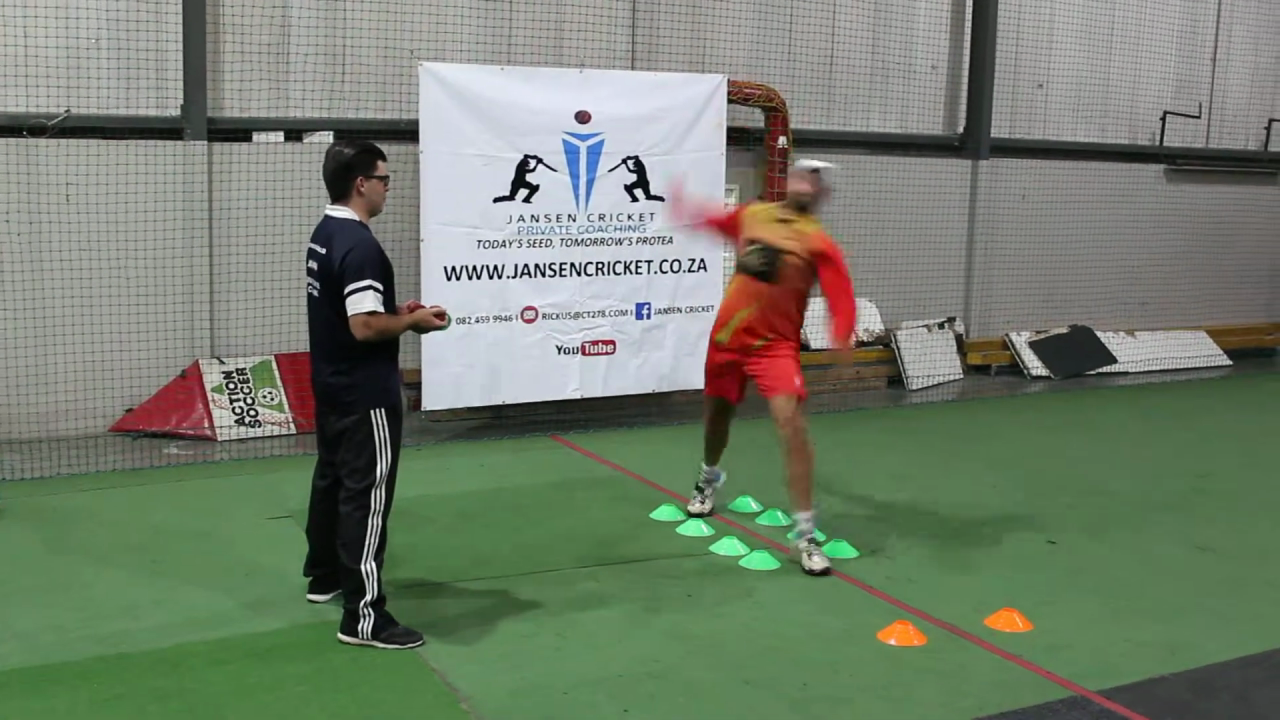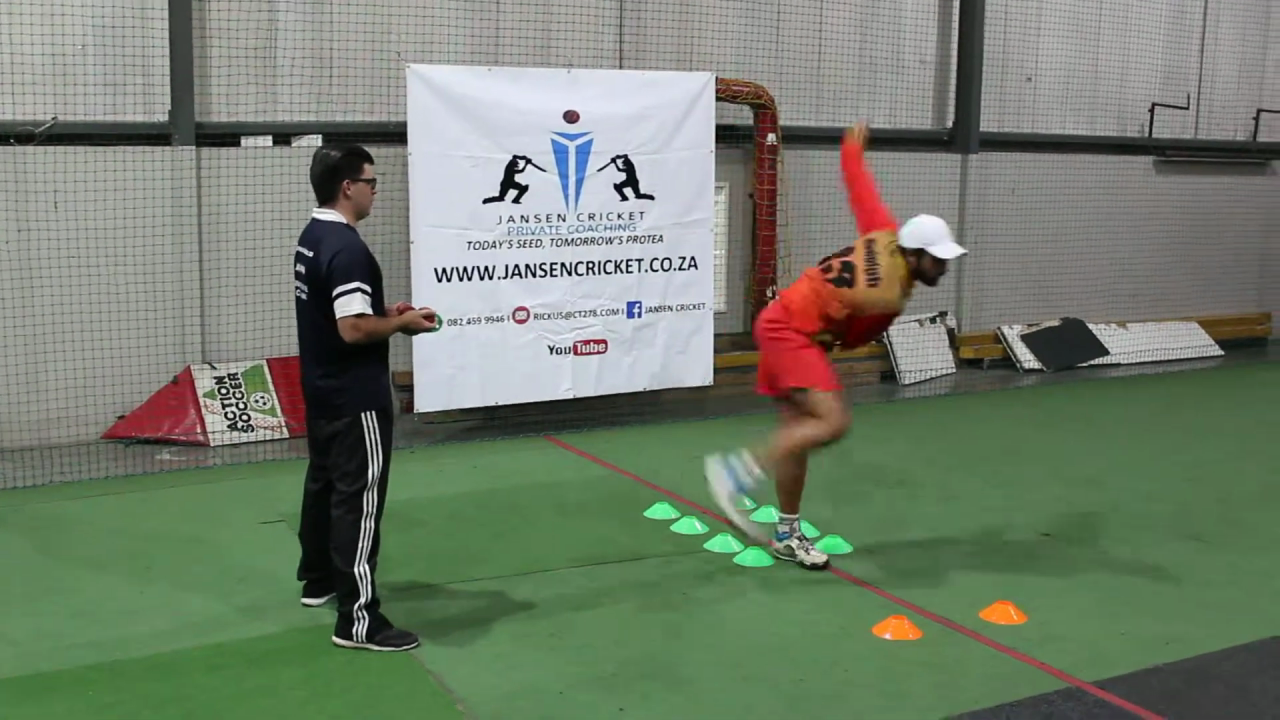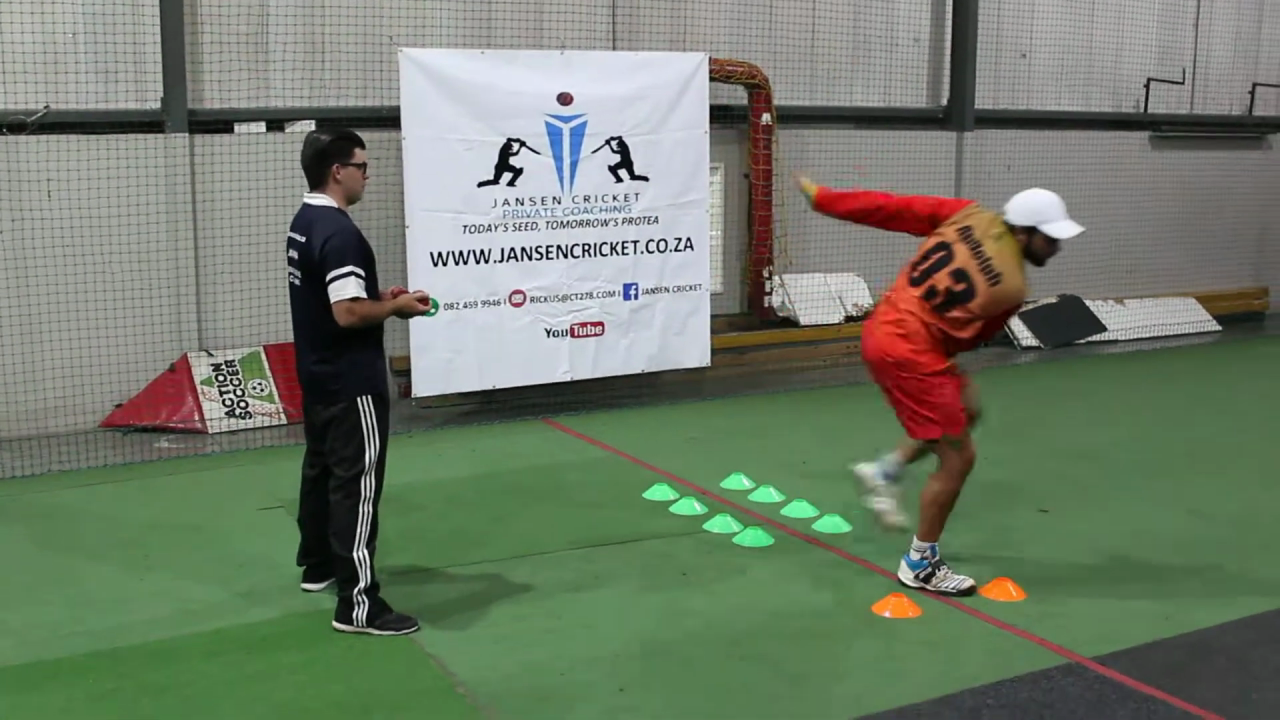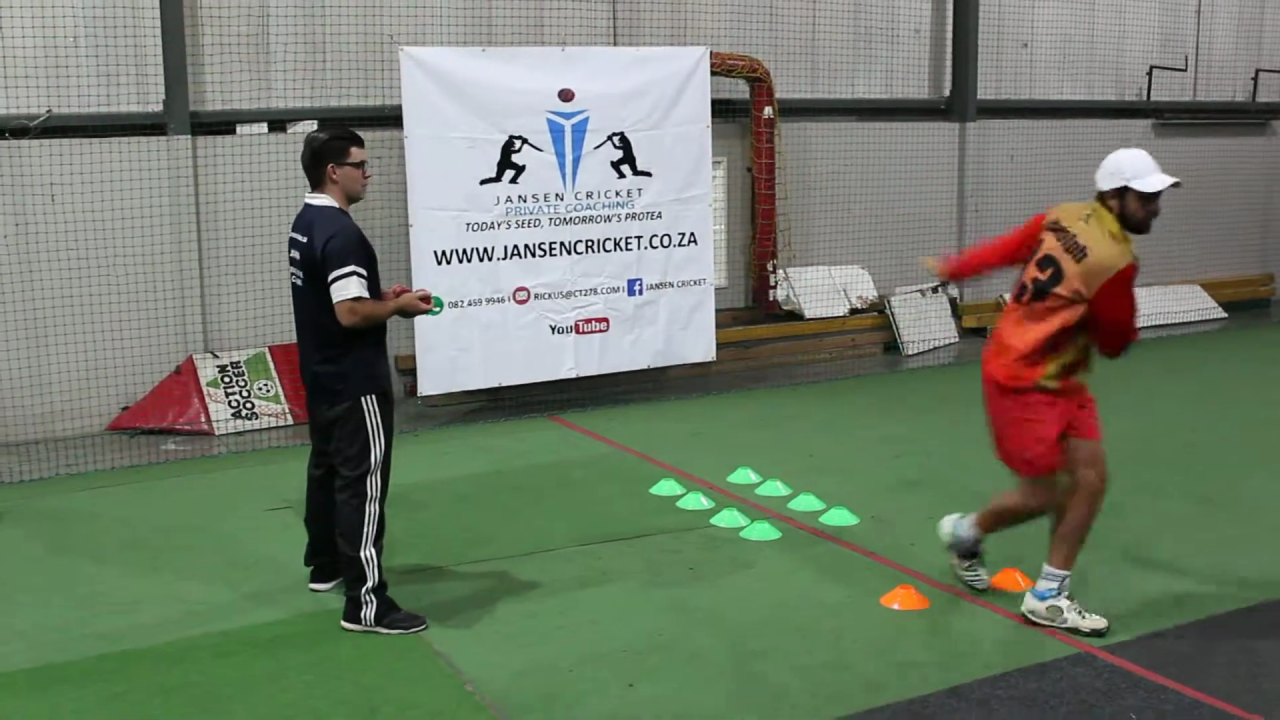
dt=0.4s
person 1, frame 1
left shoulder: (324, 233)
right shoulder: (360, 246)
right elbow: (364, 327)
left wrist: (394, 309)
right wrist: (413, 321)
left hip: (332, 385)
right hip: (364, 394)
left knee: (332, 479)
right knee: (366, 497)
left ankle: (324, 575)
right ankle: (363, 616)
person 1, frame 2
left shoulder: (312, 236)
right shoulder: (347, 248)
right elbow: (353, 328)
left wrist: (384, 311)
right wrist: (401, 323)
left hip: (322, 389)
right hip: (355, 398)
left knee: (324, 482)
right knee: (358, 500)
left ankle: (318, 579)
right ankle: (358, 618)
person 1, frame 3
left shoulder: (304, 222)
right shoulder: (339, 233)
right elbow: (347, 313)
left wrist: (377, 294)
right wrist: (396, 307)
left hip: (318, 374)
right hip: (350, 382)
left knee: (321, 468)
right knee: (356, 484)
left ankle: (317, 564)
right ankle: (357, 603)
person 1, frame 4
left shoulder: (305, 222)
right shoulder: (341, 233)
right elbow: (351, 313)
left wrist: (379, 294)
right wrist: (400, 306)
left hip: (321, 374)
right hip: (354, 382)
left knee: (327, 468)
right knee: (361, 484)
left ankle: (324, 564)
right ankle: (365, 601)
person 2, frame 1
left shoulder: (821, 243)
right shoulder: (755, 214)
left elbow: (840, 292)
right elbow: (721, 222)
left wrist: (844, 334)
right wrist: (687, 213)
left hip: (774, 347)
right hip: (729, 339)
left knee: (793, 430)
right knee: (716, 417)
left ankle: (806, 534)
right ankle: (709, 477)
person 2, frame 2
left shoulder: (889, 235)
right shoulder: (887, 302)
left elbow: (860, 186)
right elbow: (853, 338)
left wrist: (853, 147)
left hip: (783, 322)
right hip: (790, 333)
left knee: (797, 428)
right knee: (833, 422)
left ankle: (786, 533)
right ankle: (737, 472)
person 2, frame 3
left shoulder: (967, 215)
right shoulder: (1012, 287)
left elbow: (889, 207)
right elbow: (976, 335)
left wrist: (823, 196)
left hip: (886, 330)
right hip: (910, 355)
left knee: (966, 408)
right knee: (958, 458)
left ankle: (883, 472)
right ankle: (919, 563)
person 2, frame 4
left shoulder: (1067, 218)
right shoulder: (1115, 263)
left elbow: (1001, 248)
right elbow: (1116, 343)
left wrist: (948, 269)
left hip: (1058, 378)
right hip: (1023, 378)
left knee: (1093, 477)
right knee: (1041, 496)
left ankle: (1049, 595)
right ankle: (964, 532)
